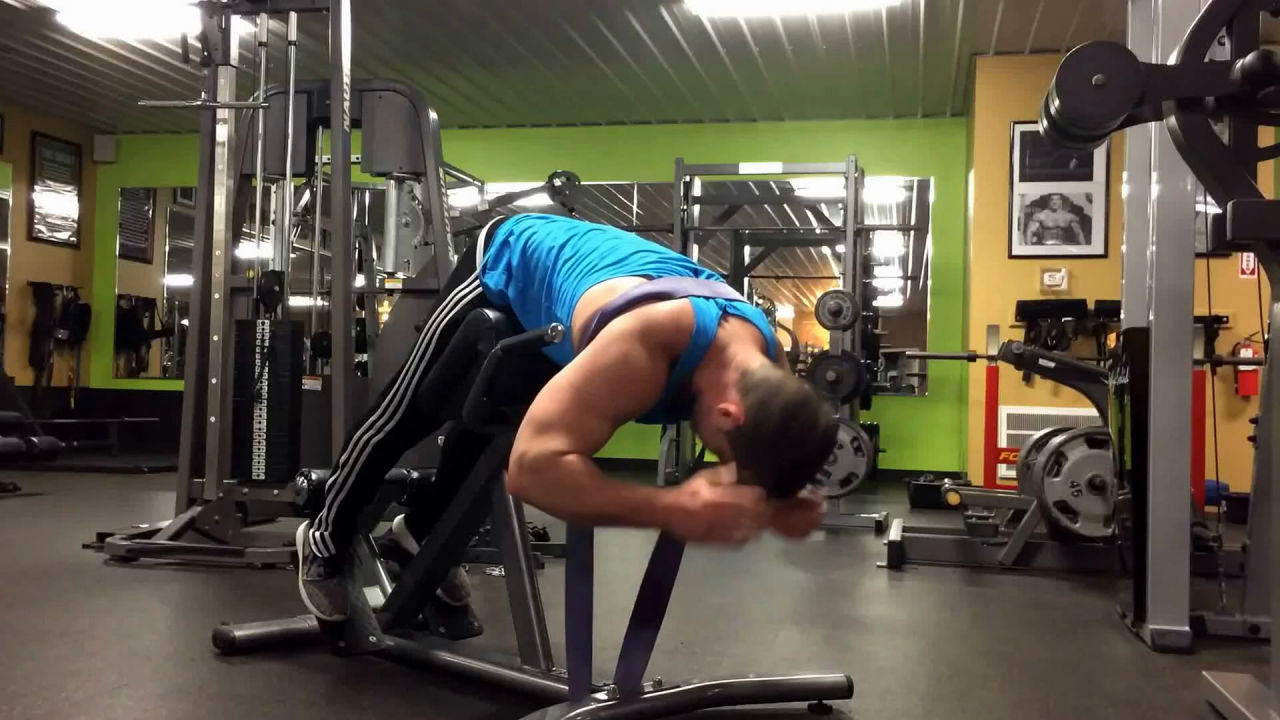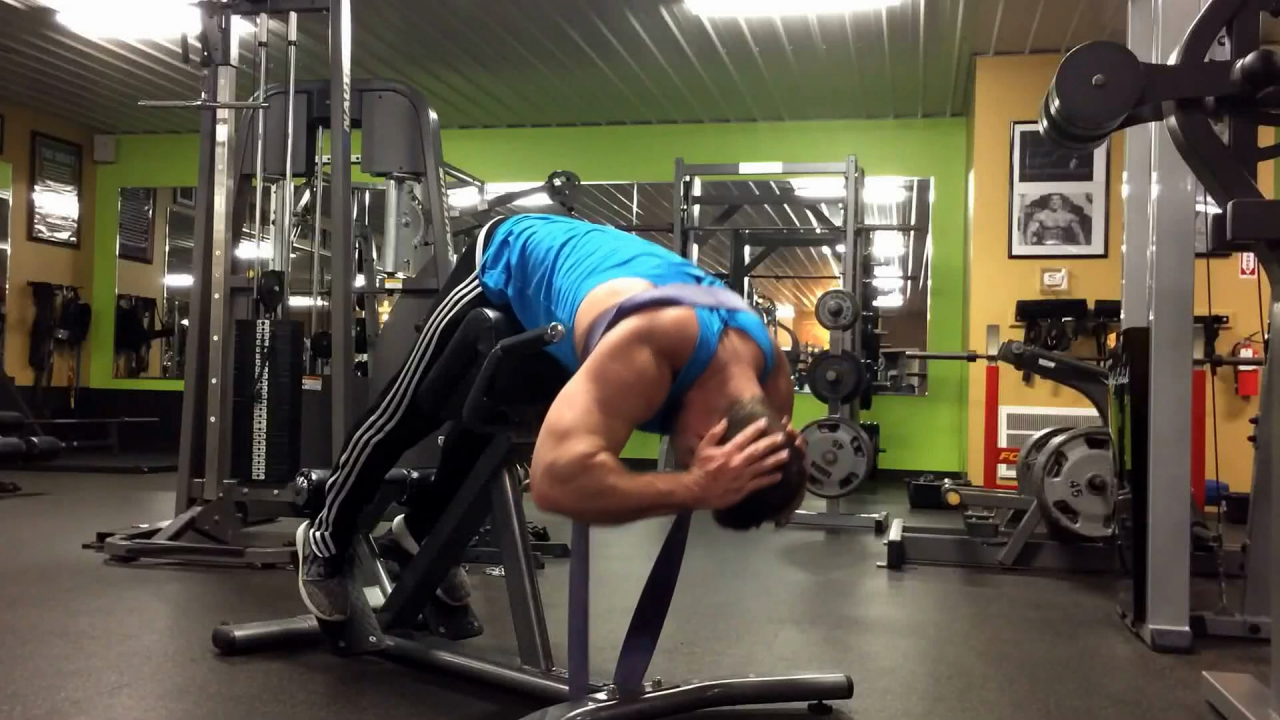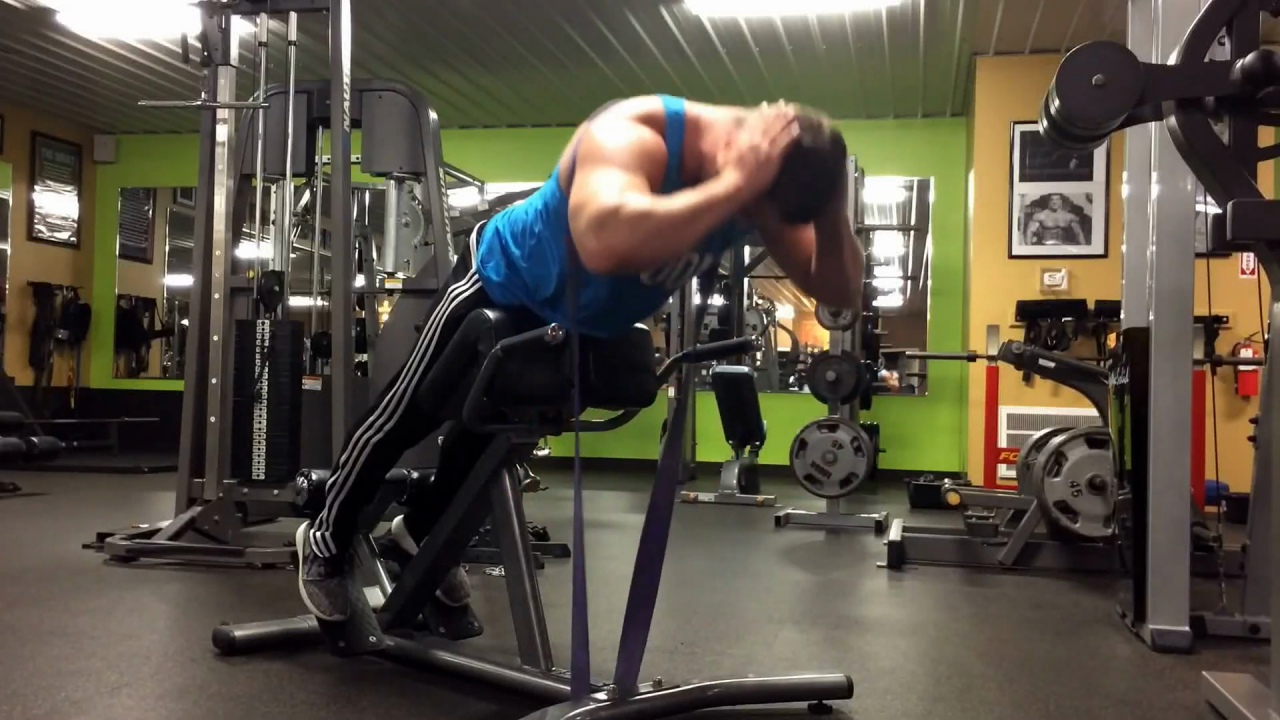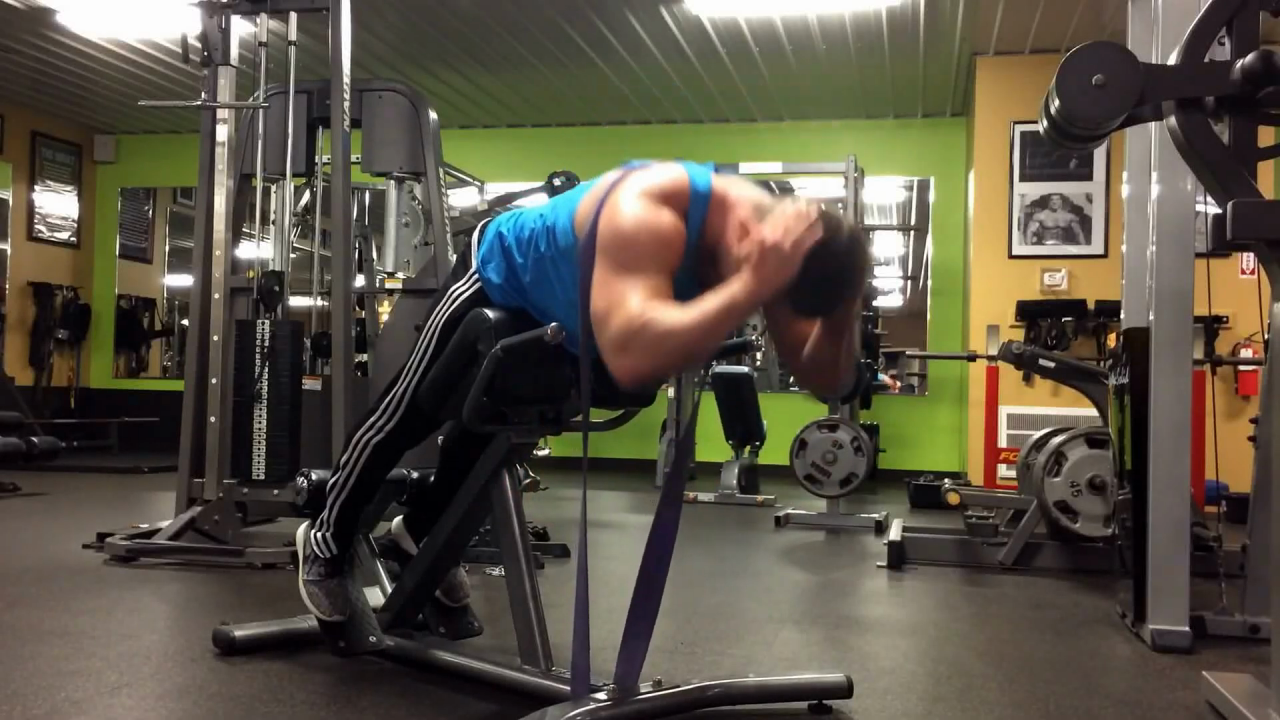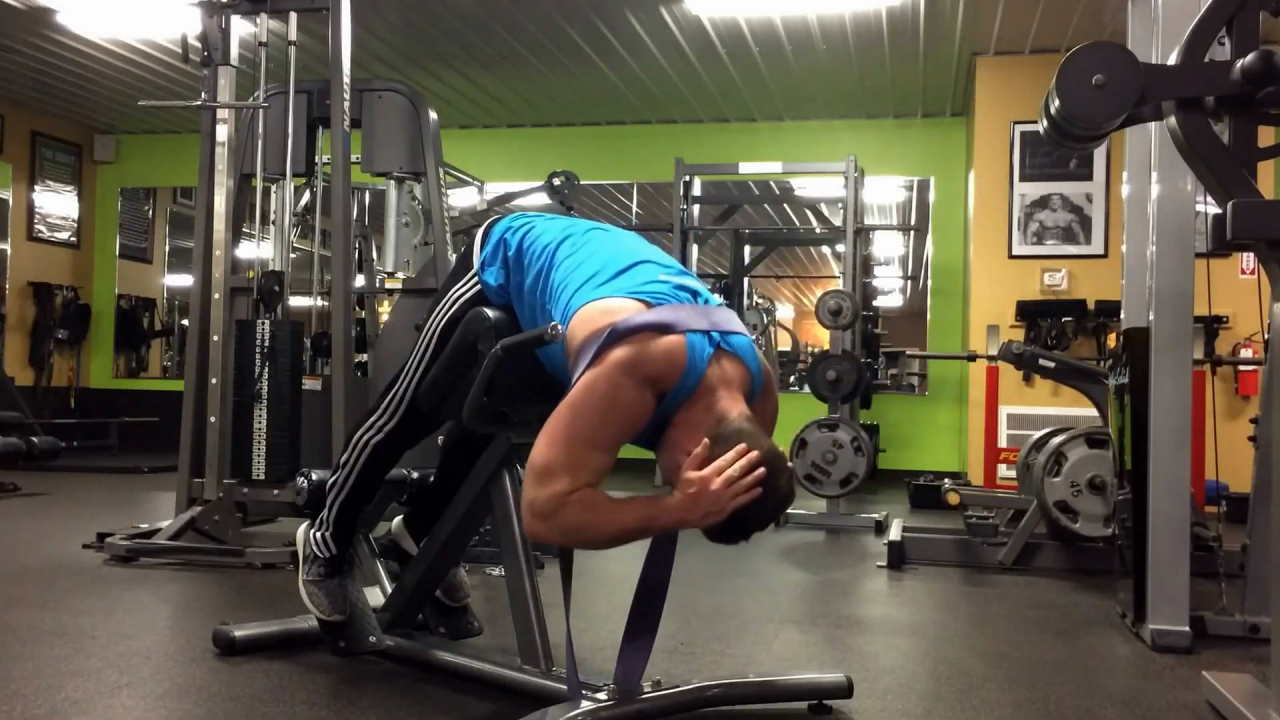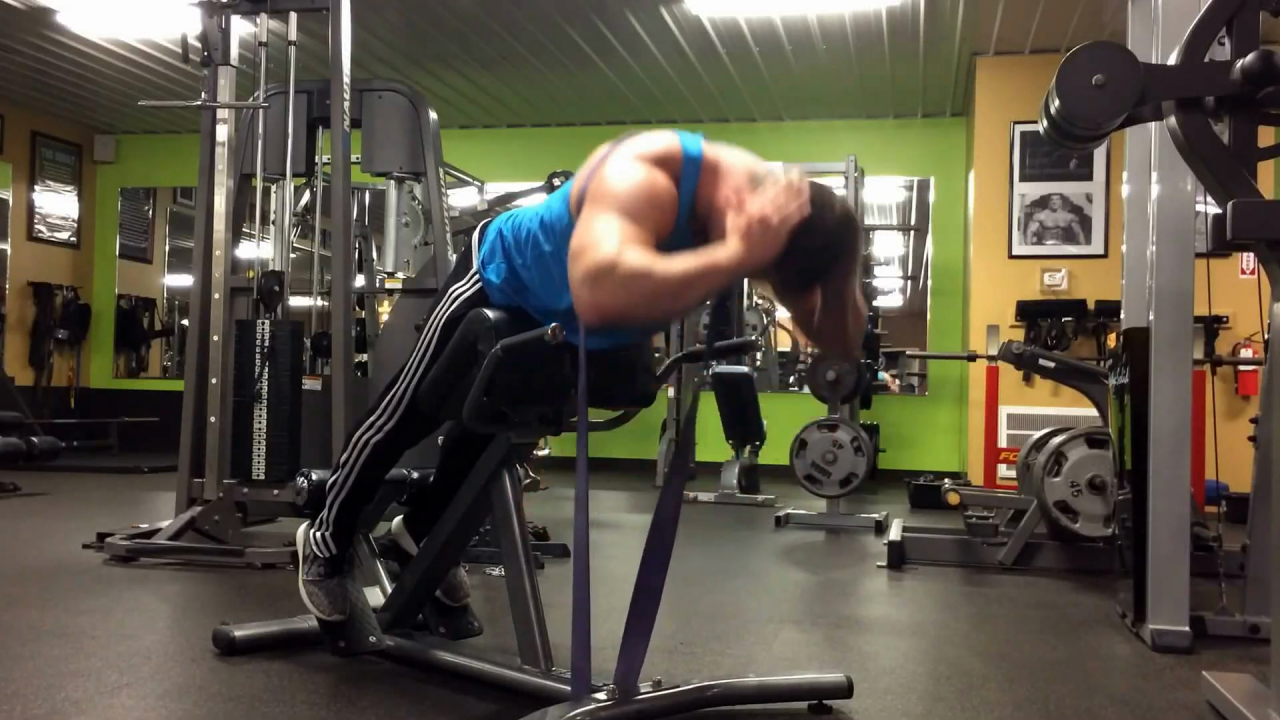
dt=0.5s
person 1, frame 1
left shoulder: (767, 368)
right shoulder: (643, 345)
left elbow: (746, 470)
right elbow: (531, 466)
left wrist: (778, 506)
right wrist: (677, 511)
right hip: (512, 264)
right knee: (406, 418)
left ankle: (422, 530)
right ankle: (326, 542)
person 1, frame 2
left shoulder: (765, 370)
right shoulder: (647, 346)
right elbow: (553, 479)
right wrist: (696, 490)
left hip: (570, 261)
right hip: (509, 270)
right knee: (407, 418)
left ankle: (421, 531)
right ankle: (324, 543)
person 1, frame 3
left shoulder: (760, 182)
right shoulder: (633, 136)
left elbow: (840, 291)
right elbow: (605, 243)
left wrist: (831, 210)
right wrist: (732, 182)
left hip: (578, 322)
right hip: (503, 284)
left knee: (492, 431)
right knee: (403, 419)
left ankle: (423, 531)
right ankle: (326, 542)
person 1, frame 4
left shoulder: (772, 229)
right shoulder: (653, 213)
left elbow: (826, 379)
right elbow: (631, 356)
left wrist: (840, 309)
right wrist: (748, 287)
left hip: (556, 317)
right hip: (503, 272)
right knee: (407, 418)
left ankle: (422, 532)
right ankle: (326, 544)
person 1, frame 5
left shoulder: (754, 390)
right shoulder: (634, 365)
right elbow: (545, 512)
right wrist: (682, 508)
right hip: (509, 263)
right knee: (407, 419)
left ankle: (422, 530)
right ankle: (326, 545)
person 1, frame 6
left shoulder: (768, 211)
right shoulder: (646, 173)
left elbow: (839, 341)
right elbow: (600, 291)
left wrist: (840, 277)
right wrist: (735, 255)
left hip: (569, 325)
right hip: (504, 282)
right knee: (409, 420)
left ankle: (423, 530)
right ankle: (327, 542)
